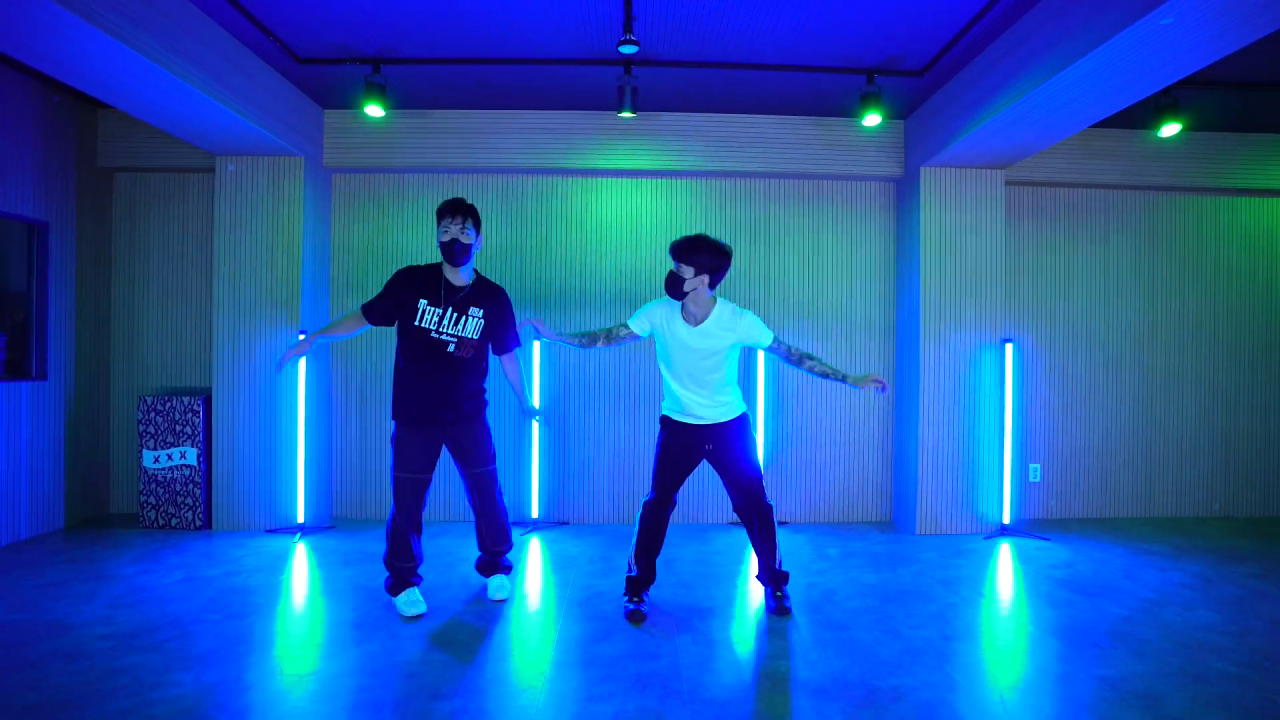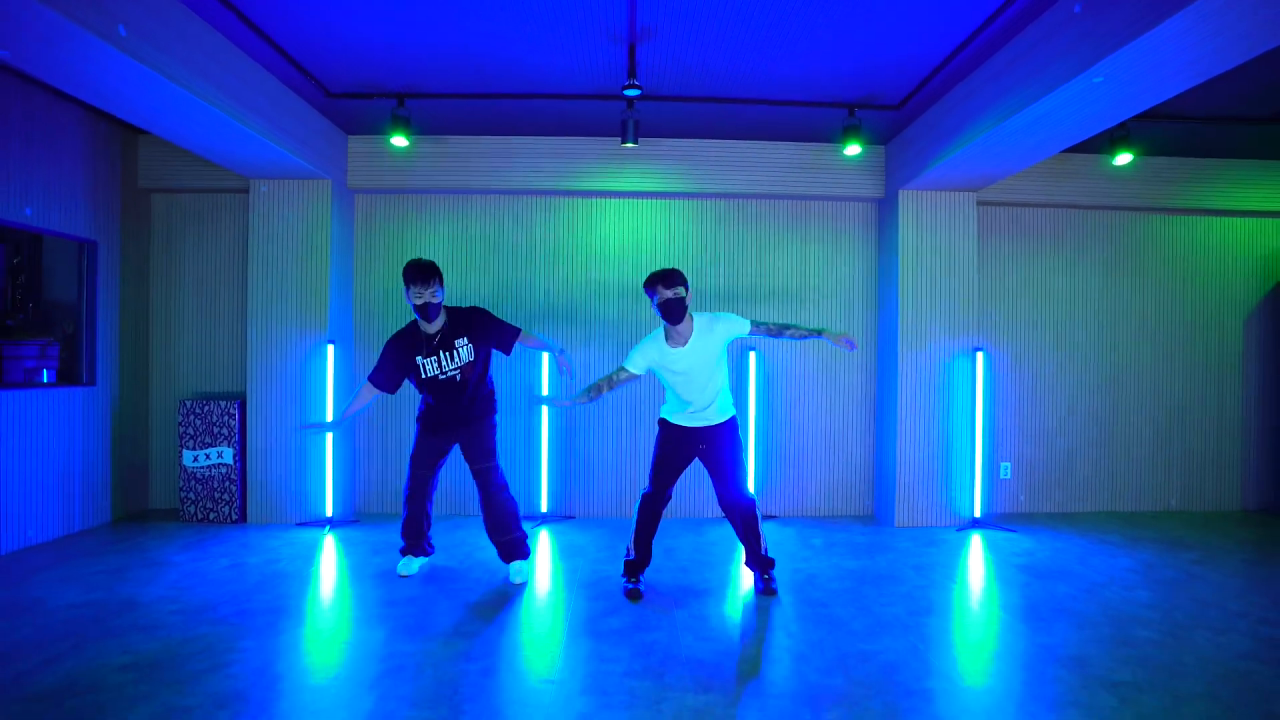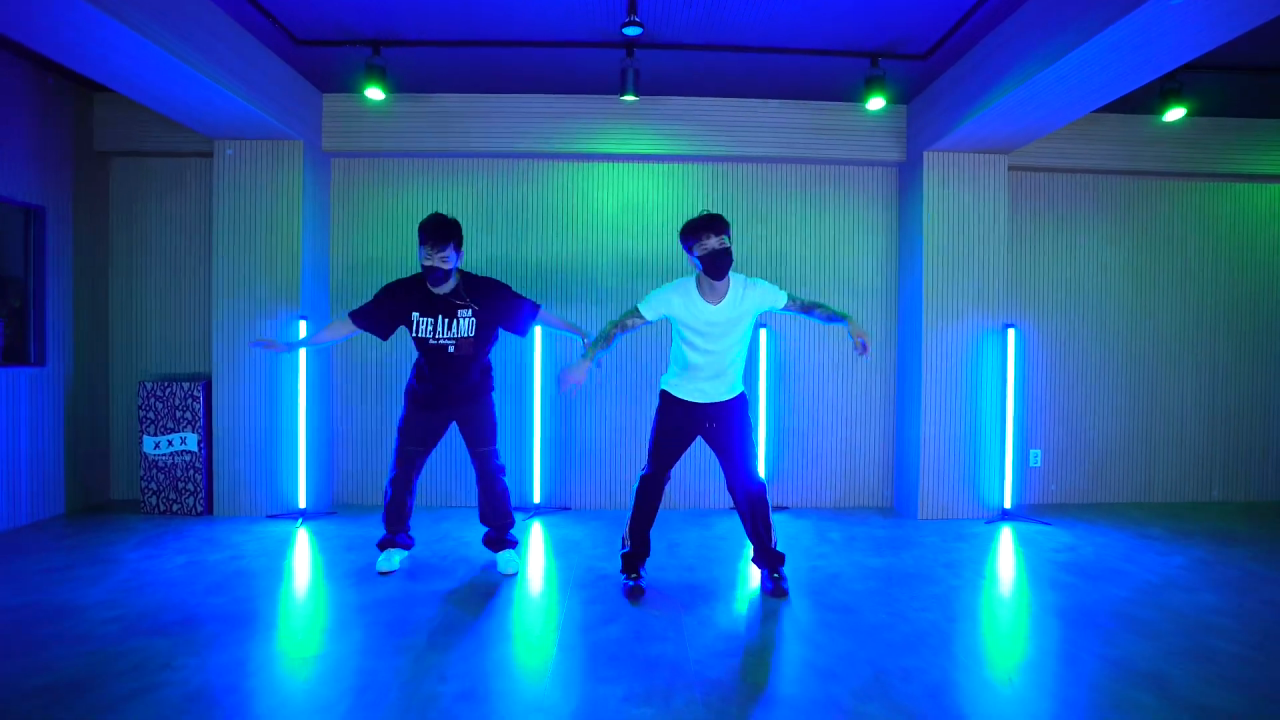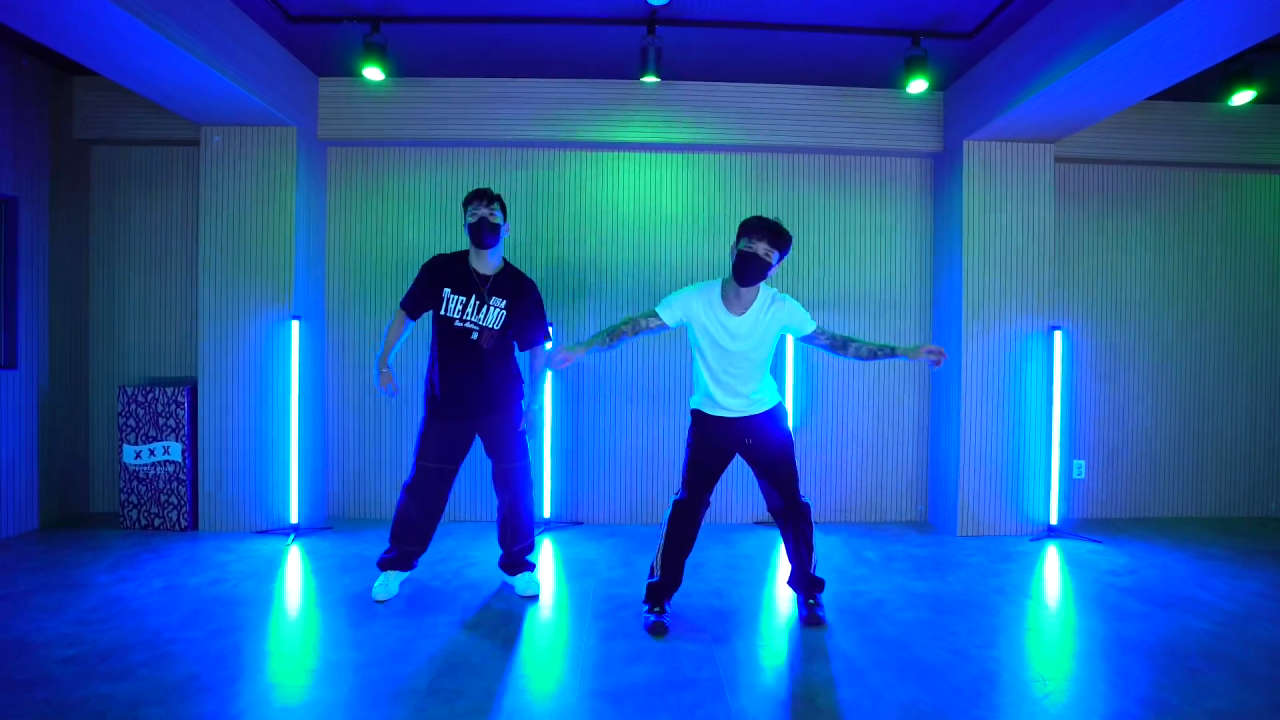
dt=0.7s
person 1, frame 1
left shoulder: (740, 323)
right shoulder: (658, 313)
left elbow: (790, 355)
right elbow: (608, 336)
left wrist: (848, 380)
right wrist: (556, 333)
left hip: (729, 426)
right hip: (678, 426)
left knee: (754, 503)
right knee: (658, 502)
left ankle: (774, 584)
right ankle: (637, 588)
person 1, frame 2
left shoulder: (719, 325)
right shoulder: (651, 348)
left elbow: (770, 329)
right elbow: (611, 382)
left wrist: (824, 334)
right wrist: (568, 401)
left hip: (720, 427)
right hip: (676, 428)
left knee: (737, 498)
right knee: (654, 497)
left ankle: (762, 568)
right ankle: (633, 571)
person 1, frame 3
left shoulder: (754, 292)
right shoulder: (673, 296)
left elbow: (805, 305)
right elbow: (624, 324)
left wrist: (848, 321)
right wrist: (586, 360)
left hip: (729, 404)
right hip: (679, 403)
left knee: (748, 483)
right knee: (653, 478)
left ankle: (770, 565)
right ankle: (633, 566)
person 1, frame 4
left shoulder: (781, 308)
right shoulder: (693, 301)
left elbow: (835, 343)
right elbow: (635, 326)
left wrist: (904, 352)
right wrist: (581, 349)
left hip: (764, 418)
right hip: (711, 420)
left knee: (790, 505)
right knee: (688, 505)
left ankle: (807, 591)
right ankle: (657, 598)
person 2, frame 1
left shoulder: (494, 298)
right shoulder: (412, 282)
left elbow: (507, 356)
right elbow: (363, 317)
left wrist: (524, 402)
right wrist: (312, 338)
left hip: (469, 414)
right hip: (417, 414)
left knee: (486, 489)
right knee: (409, 498)
left ankle: (495, 566)
right ankle: (403, 581)
person 2, frame 2
left shoulder: (473, 321)
right shoulder: (402, 344)
left elbow: (516, 336)
right elbow: (375, 386)
left wrist: (554, 350)
right wrist: (339, 420)
left hip: (477, 416)
right hip: (434, 421)
left knee: (490, 482)
right knee: (417, 485)
left ankle: (515, 553)
right ankle: (416, 549)
person 2, frame 3
left shoulder: (486, 292)
right shoulder: (401, 294)
left elbow: (536, 314)
right elbow: (352, 324)
left wrist: (580, 333)
right wrist: (297, 345)
left hip: (472, 392)
right hip: (426, 393)
left knee: (488, 464)
right knee: (404, 464)
left ankle: (502, 540)
right ankle: (395, 541)
person 2, frame 4
left shoulder: (521, 288)
right shoulder: (438, 270)
left elbow: (536, 349)
right elbow: (406, 314)
left wrist: (531, 401)
right wrist: (385, 359)
left hip: (500, 404)
right hip: (445, 403)
left knee: (514, 482)
right knee: (424, 484)
left ankle: (516, 563)
right ankle: (396, 564)
